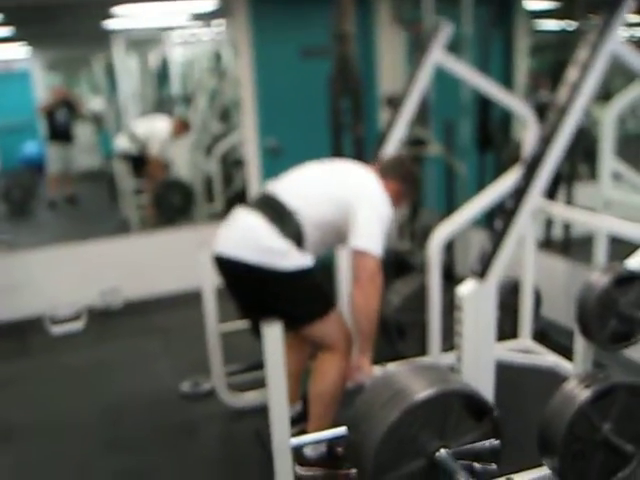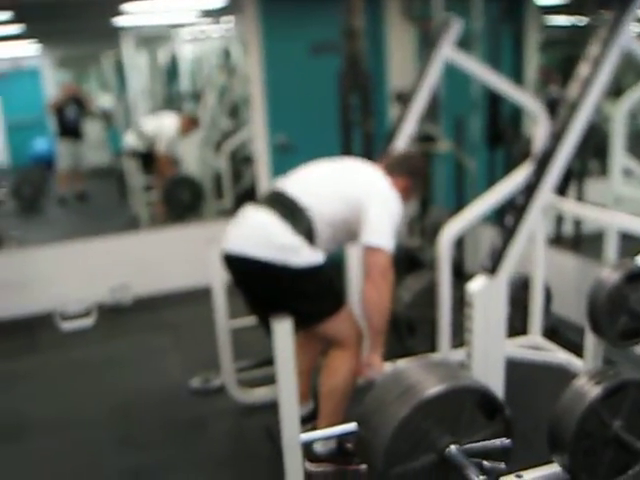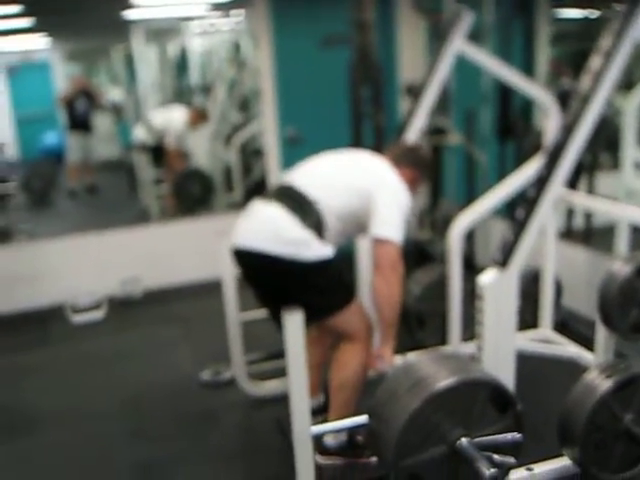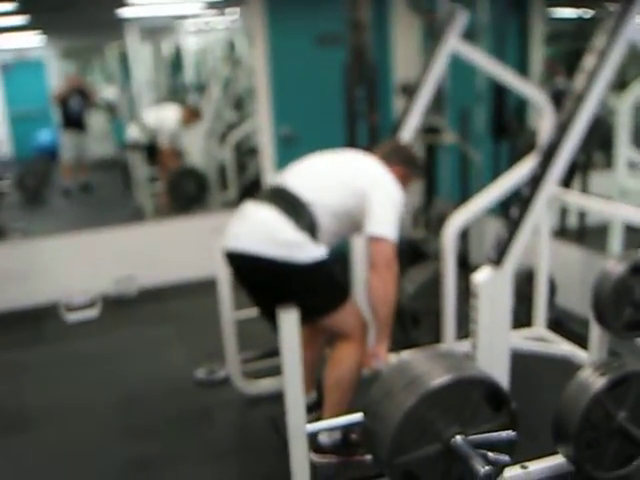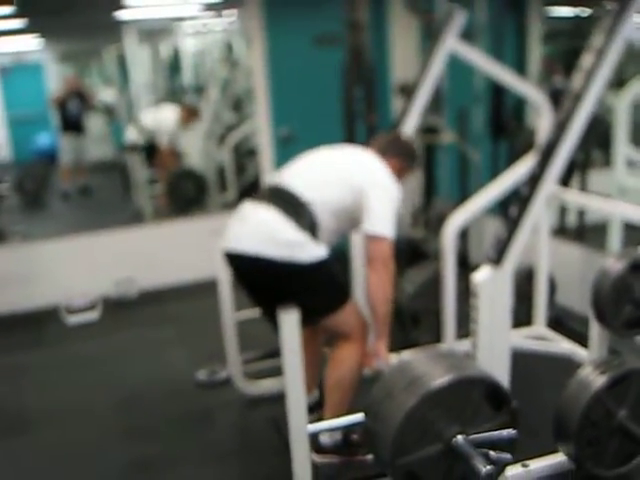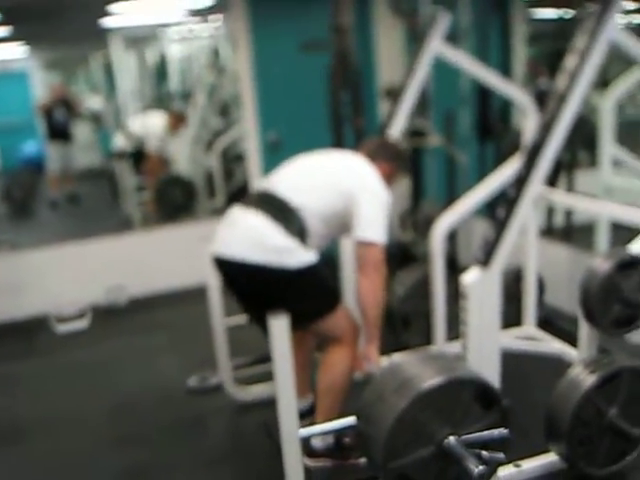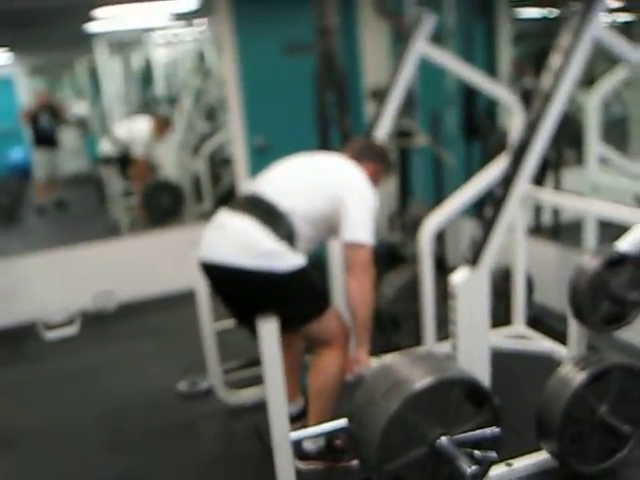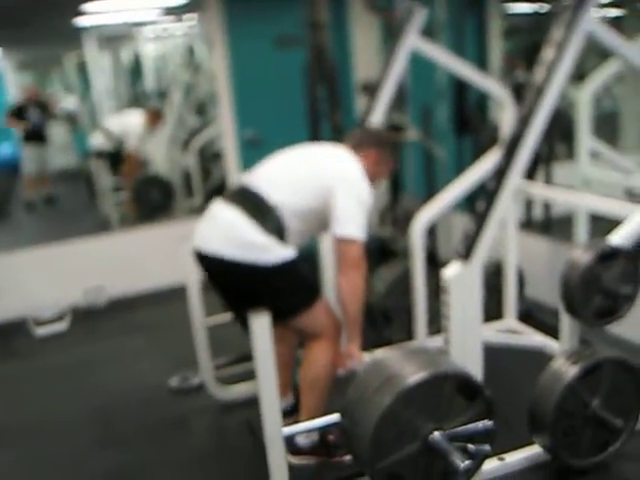
dt=0.2s
person 1, frame 1
left shoulder: (344, 171)
right shoulder: (374, 199)
right elbow: (367, 281)
right wrist: (364, 356)
left hip: (229, 244)
right hip: (268, 255)
left knee: (298, 329)
right knee: (336, 344)
right ankle: (314, 452)
person 1, frame 2
left shoulder: (348, 169)
right shoulder: (385, 195)
right elbow: (378, 277)
right wrist: (376, 353)
left hip: (238, 243)
right hip: (280, 253)
left knee: (308, 328)
right knee: (346, 341)
left ankle: (301, 416)
right ankle: (324, 447)
person 1, frame 3
left shoulder: (351, 161)
right shoulder: (392, 187)
right elbow: (387, 269)
right wrist: (387, 345)
left hip: (247, 238)
right hip: (289, 247)
left knee: (319, 321)
right knee: (356, 334)
left ankle: (311, 410)
right ankle: (335, 441)
person 1, frame 4
left shoulder: (339, 160)
right shoulder: (386, 185)
right elbow: (382, 267)
right wrist: (382, 344)
left hip: (239, 240)
right hip: (283, 249)
left knee: (312, 319)
right knee: (351, 333)
left ankle: (305, 407)
right ankle: (329, 439)
person 1, frame 5
left shoulder: (334, 155)
right shoulder: (382, 181)
right elbow: (380, 264)
right wrist: (381, 342)
left hip: (238, 241)
right hip: (284, 249)
left knee: (311, 318)
right knee: (351, 333)
left ankle: (308, 406)
right ankle: (330, 439)
person 1, frame 6
left shoulder: (323, 160)
right shoulder: (372, 185)
right elbow: (371, 270)
right wrist: (372, 345)
left hip: (227, 246)
right hip: (273, 254)
left knee: (300, 321)
right knee: (343, 336)
left ankle: (302, 410)
right ankle: (321, 443)
person 1, frame 7
left shoulder: (309, 163)
right shoulder: (358, 187)
right elbow: (359, 271)
right wrist: (362, 348)
left hip: (215, 250)
right hip: (260, 259)
left knee: (290, 324)
right knee: (333, 339)
left ankle: (292, 413)
right ankle: (313, 445)
person 1, frame 8
left shoulder: (316, 154)
right shoulder: (353, 181)
right elbow: (351, 265)
right wrist: (354, 343)
left hip: (210, 237)
right hip: (249, 249)
left knee: (285, 317)
right knee: (324, 331)
left ankle: (284, 408)
right ankle: (306, 440)
